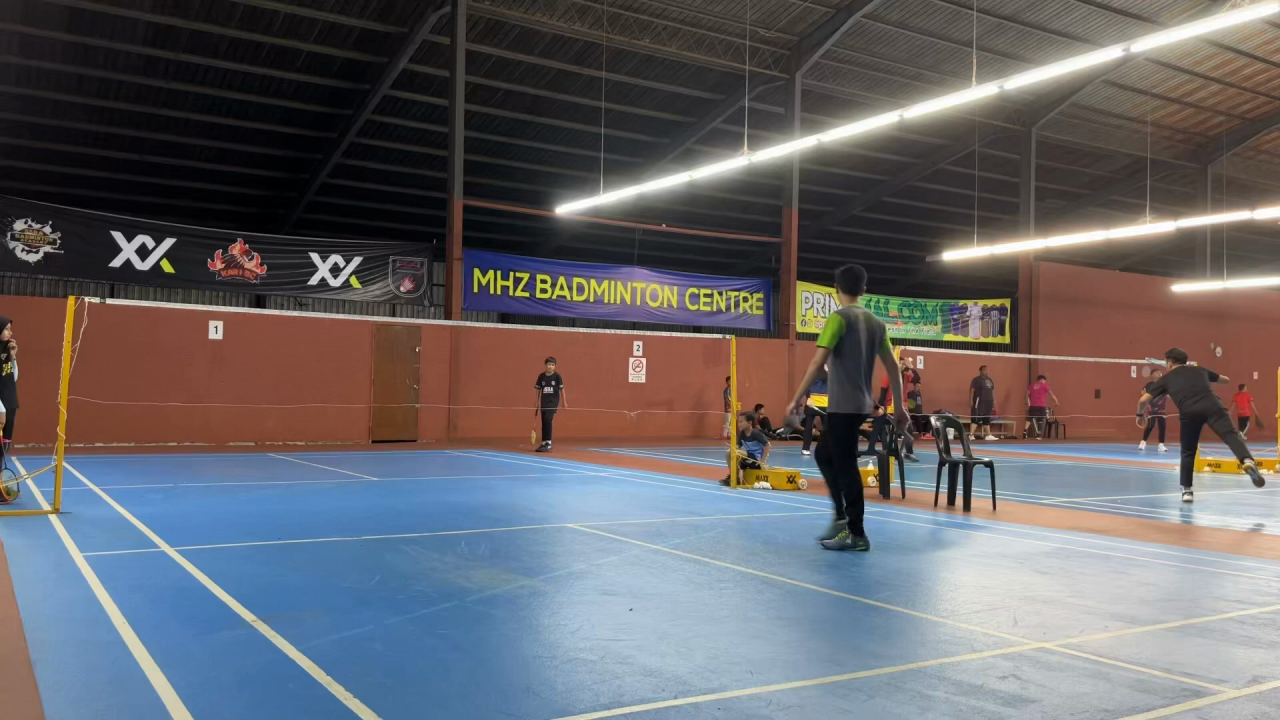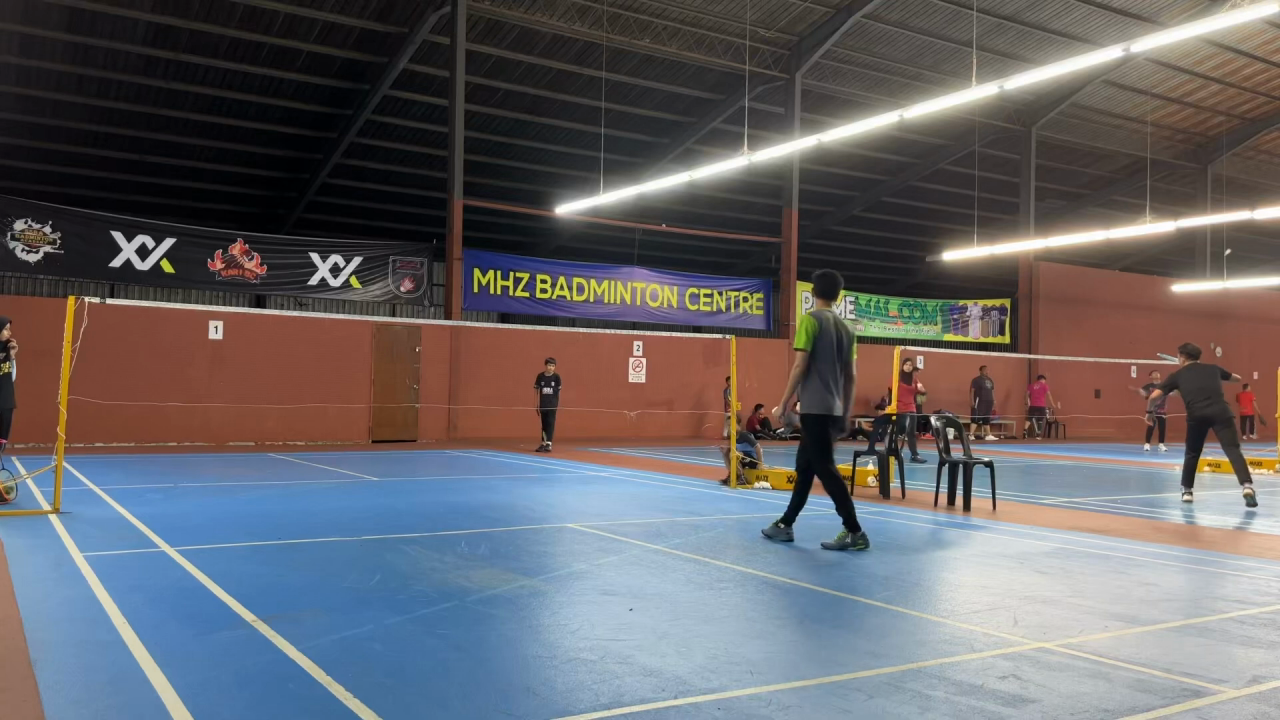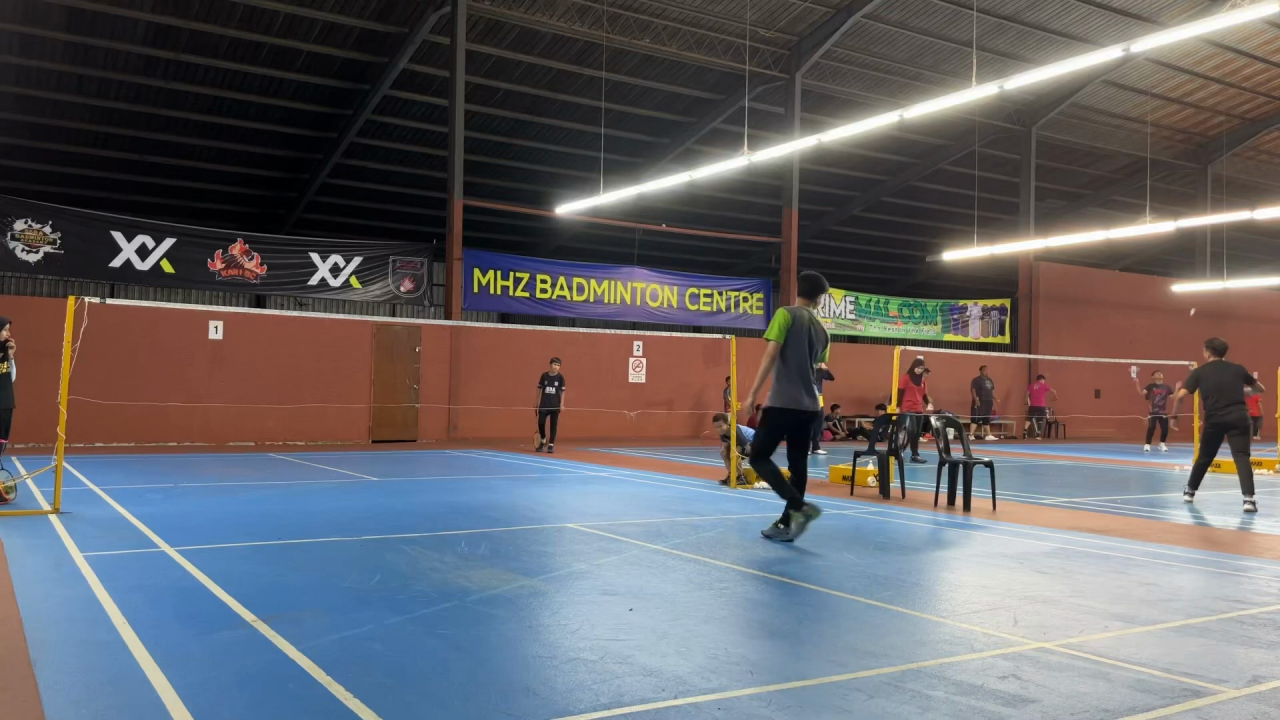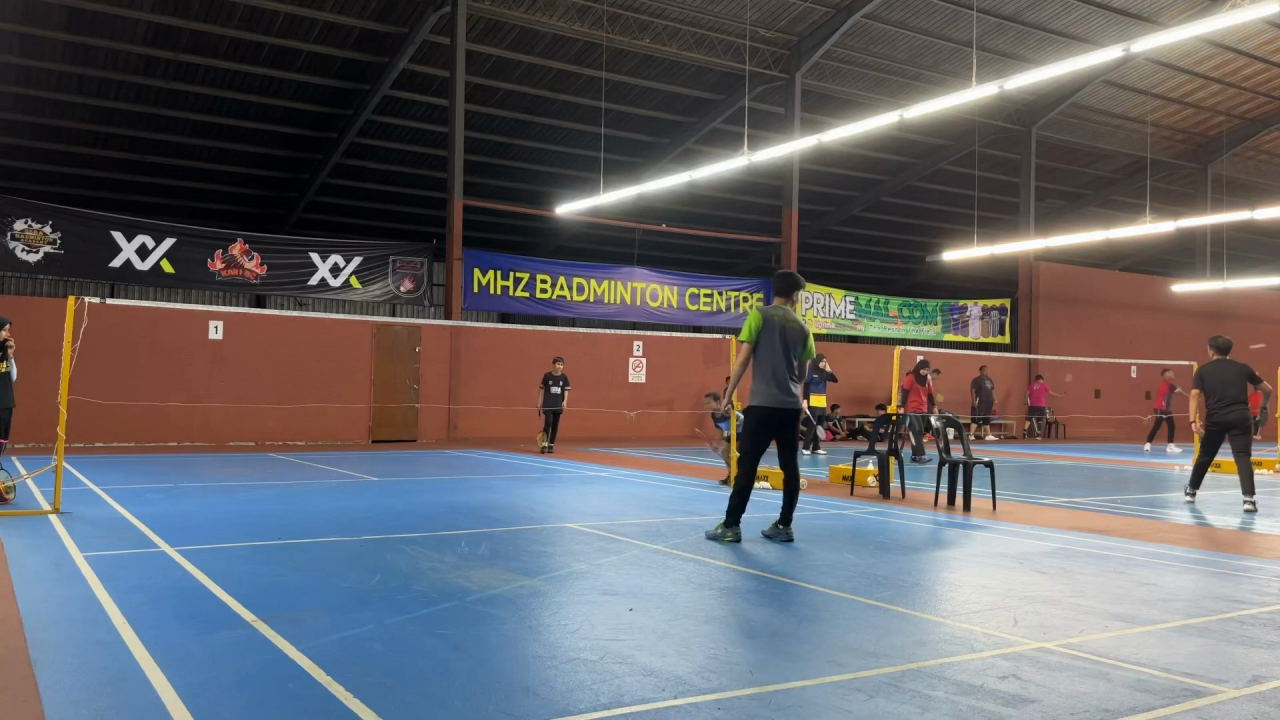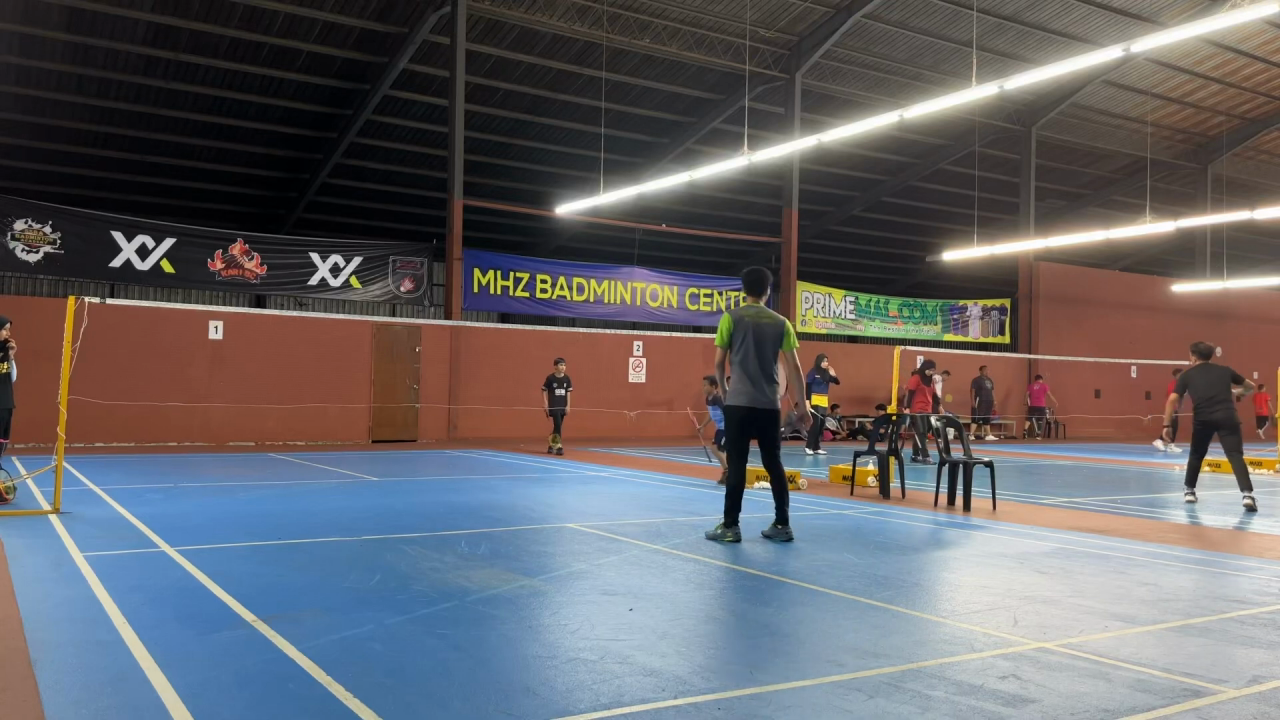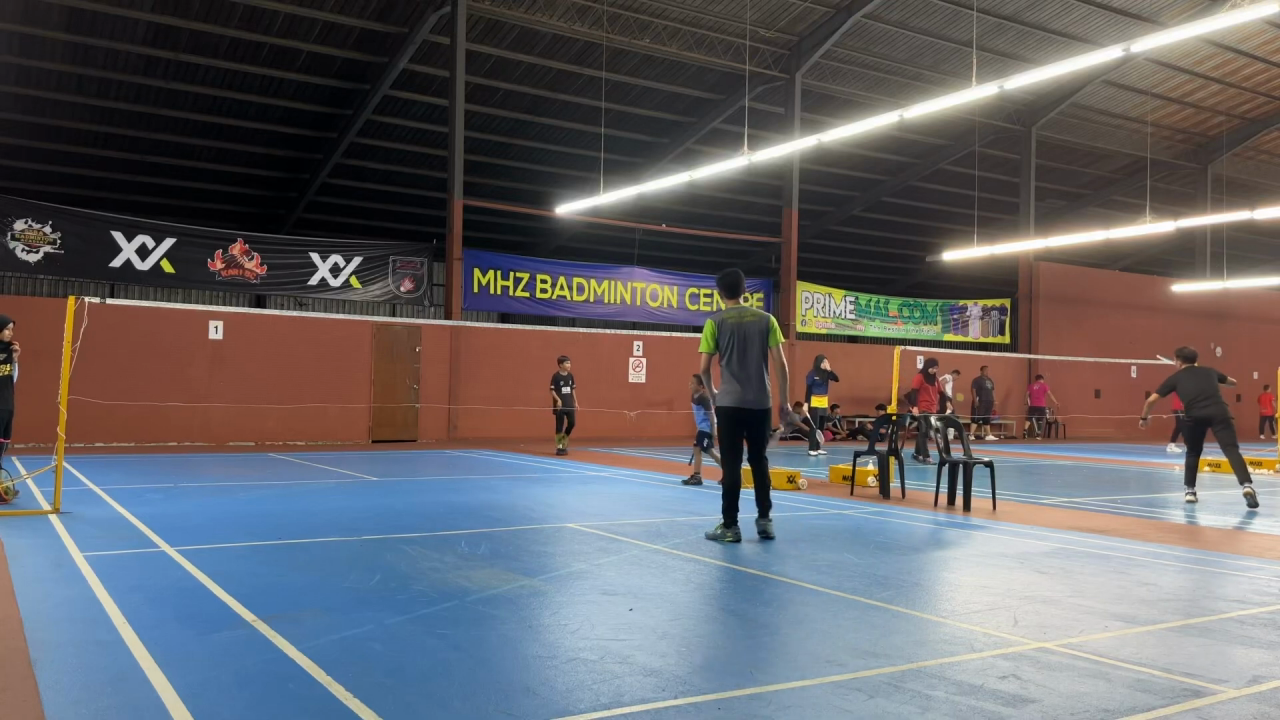
dt=0.3s
person 1, frame 1
left shoulder: (839, 318)
right shoulder: (876, 323)
left elbow: (818, 362)
right elbow: (892, 367)
left wrist: (797, 398)
right wrist: (899, 407)
left hip: (842, 407)
right hip: (860, 405)
left knee: (846, 468)
right knee: (825, 457)
left ankle: (856, 534)
right ankle: (842, 517)
person 1, frame 2
left shoulder: (811, 320)
right shoulder: (845, 328)
left elbow: (800, 366)
right elbow: (850, 375)
left wrist: (784, 403)
right wrist: (844, 412)
left hip: (815, 409)
right hip: (832, 409)
left knee: (825, 469)
right knee: (805, 467)
left ankle: (854, 532)
right ankle: (785, 524)
person 1, frame 3
left shoulder: (786, 314)
right shoulder: (823, 329)
left elbow: (771, 356)
left wrist: (752, 394)
left hip: (783, 403)
right hip: (810, 406)
left knee: (758, 457)
right knee: (798, 466)
left ankle: (800, 508)
right ankle: (788, 523)
person 1, frame 4
left shoulder: (759, 315)
right shoulder: (802, 327)
left elbow: (744, 359)
left wrist: (729, 393)
left hip: (763, 403)
right hip: (792, 406)
left knee: (747, 464)
right knee: (790, 466)
left ankle: (730, 525)
right ankle: (784, 525)
person 1, frame 5
left shoulder: (731, 318)
right shoulder: (780, 323)
left elbow: (719, 362)
right elbow: (793, 367)
left wrist: (724, 388)
right wrist: (801, 405)
left hip: (739, 403)
right hip: (771, 404)
left knee: (736, 465)
right knee: (774, 464)
left ankle: (730, 526)
right ankle: (782, 525)
person 1, frame 6
left shoulder: (715, 322)
right shoulder: (766, 320)
left elbow: (704, 368)
right elbow: (780, 364)
left wrist: (713, 392)
right wrist: (784, 400)
left hip: (730, 403)
right hip: (761, 403)
left knee: (731, 465)
right knee: (759, 460)
left ankle: (730, 526)
right ankle: (764, 518)
